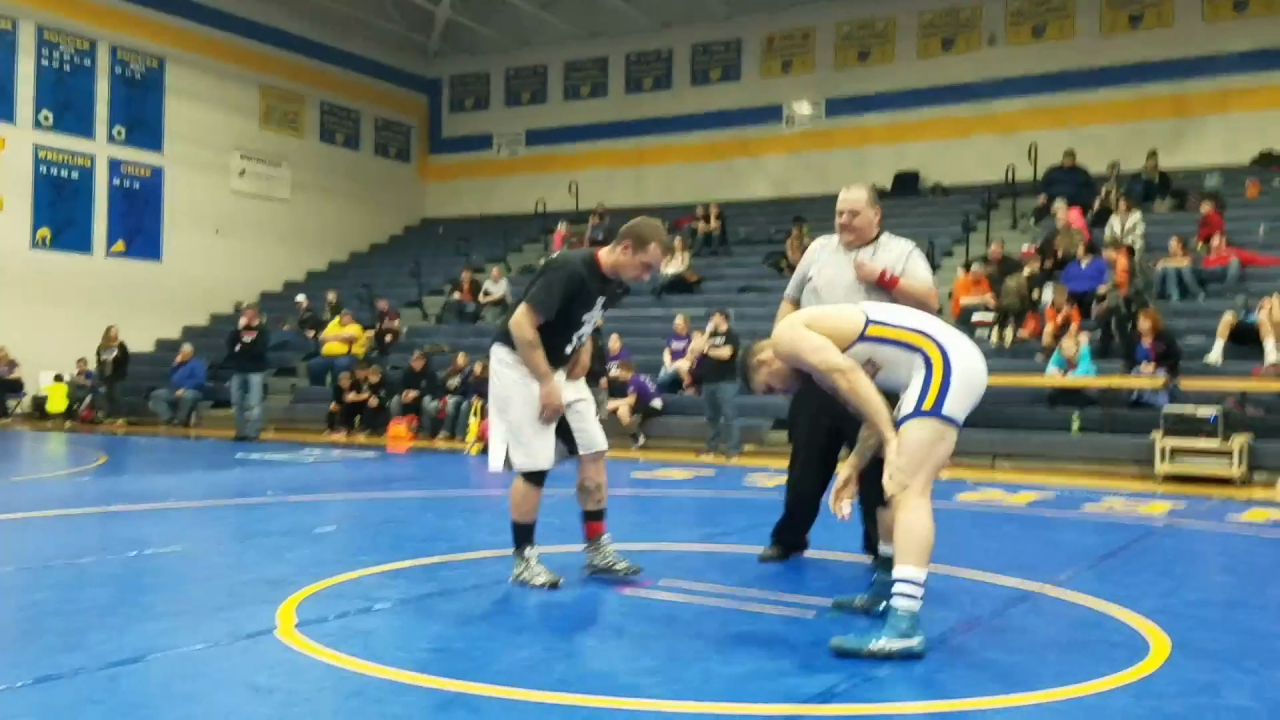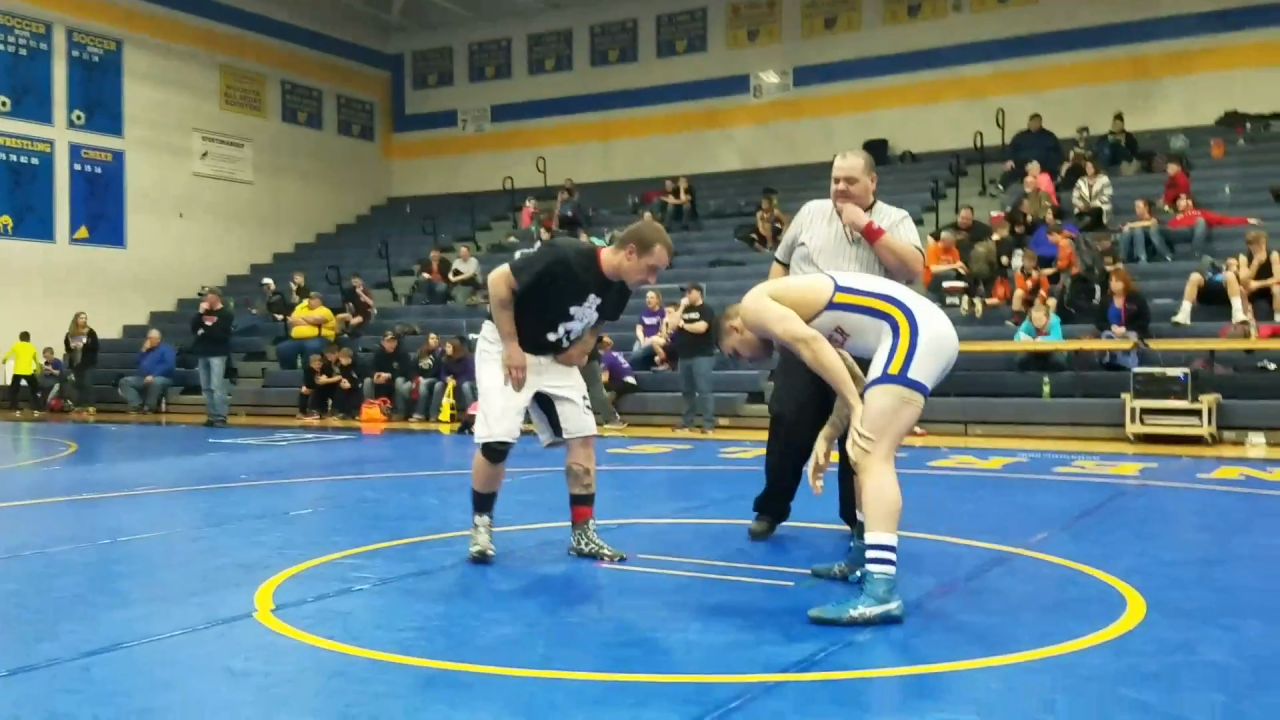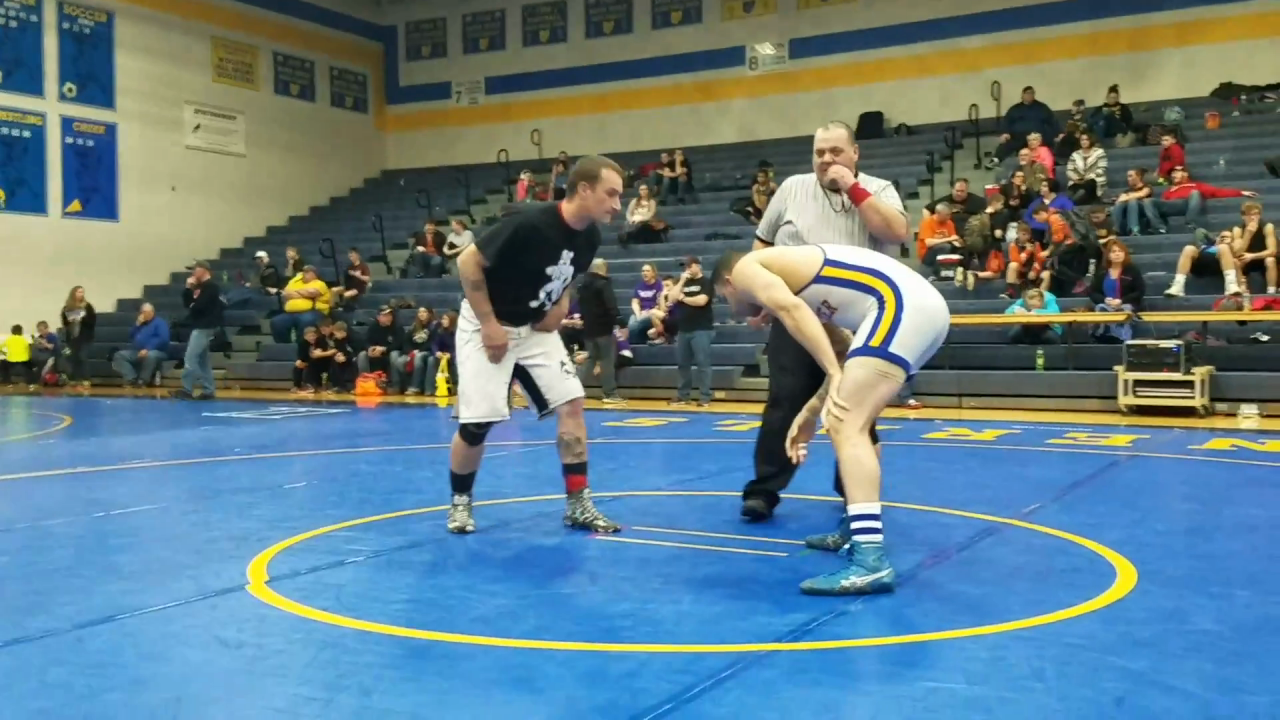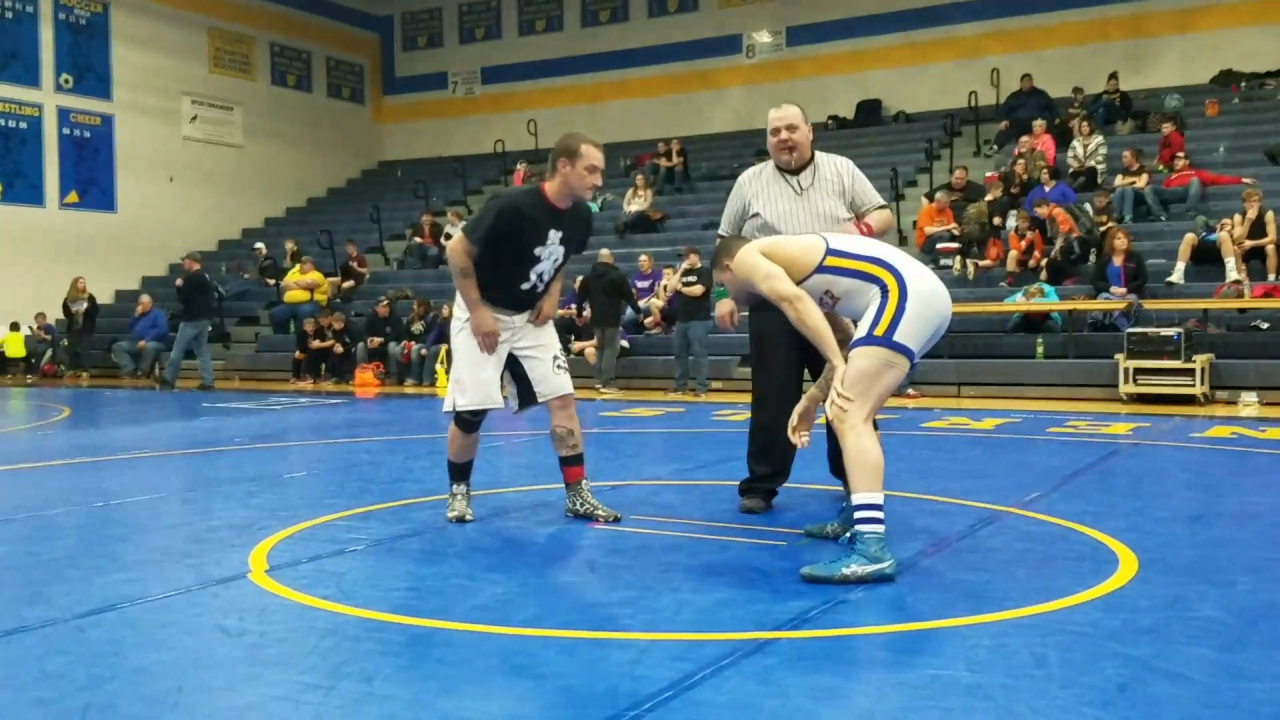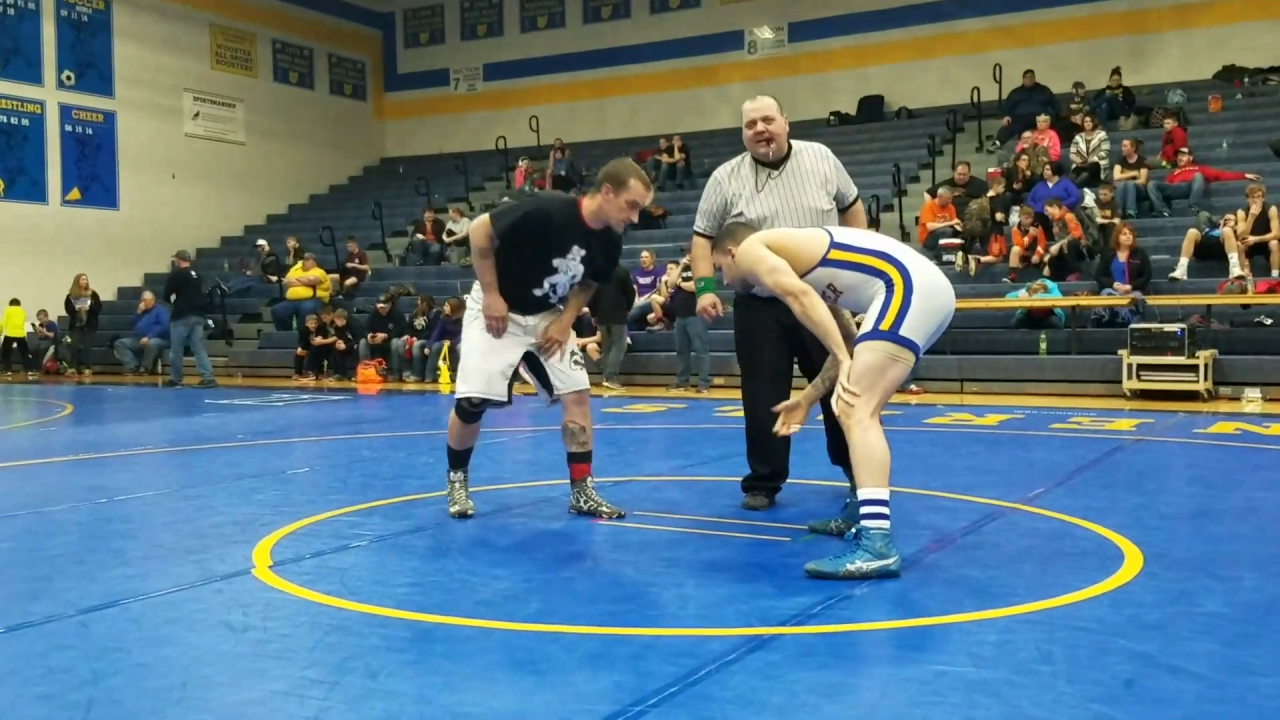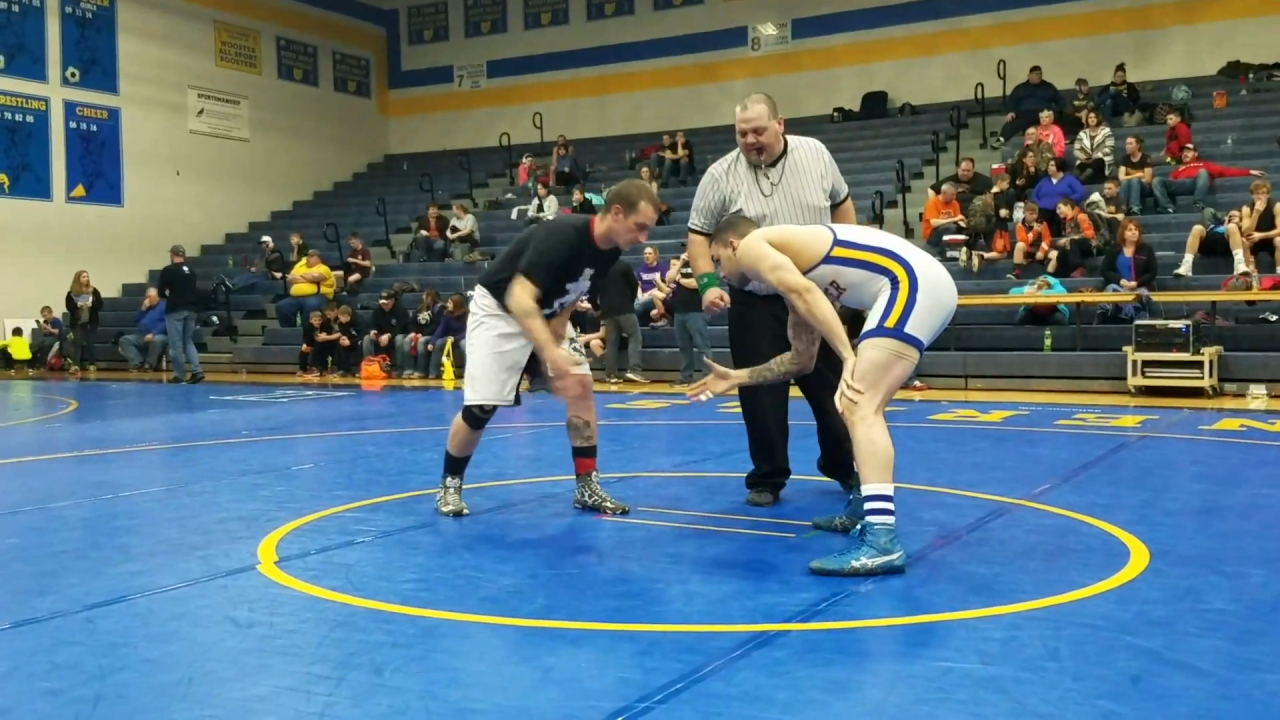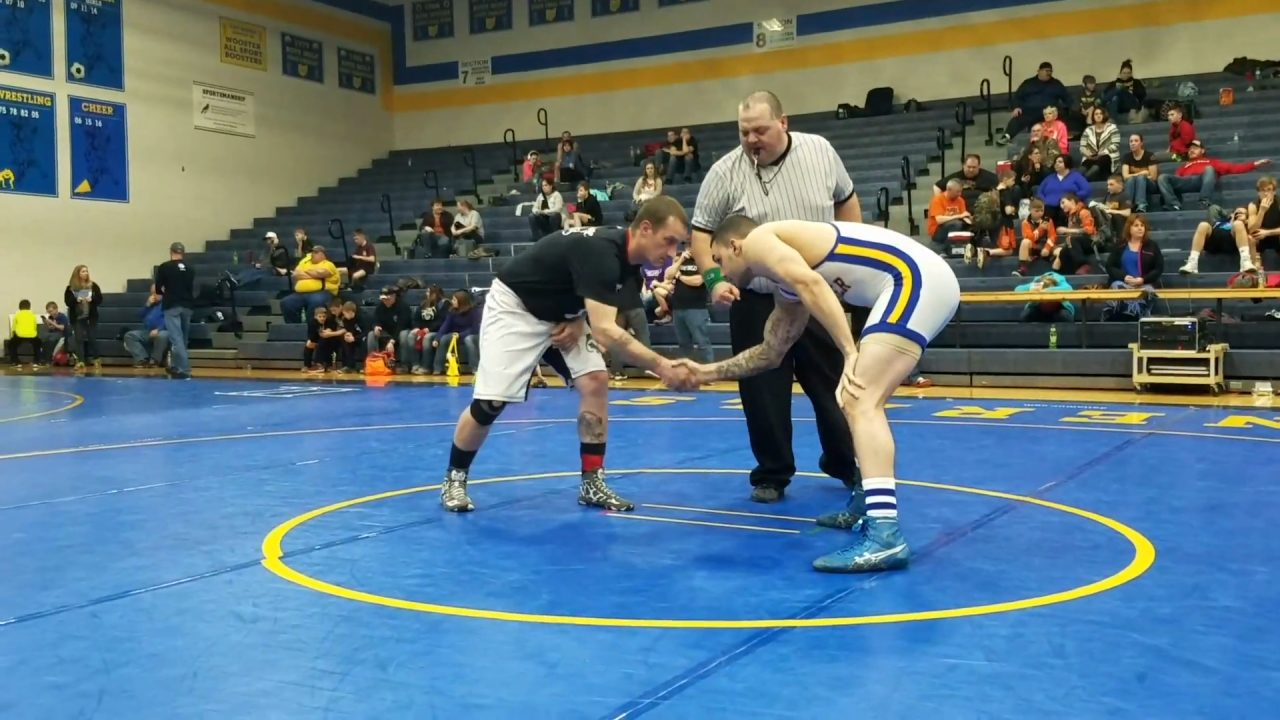
dt=0.3s
person 1, frame 1
left shoulder: (901, 251)
right shoulder: (819, 249)
left elbow: (930, 300)
right elbow: (790, 302)
left wrist: (884, 276)
right hip: (817, 378)
left knee: (877, 465)
right knee: (806, 461)
left ankle: (884, 548)
right ankle: (789, 536)
person 1, frame 2
left shoulder: (894, 220)
right shoulder: (810, 212)
left elbow: (912, 268)
right elbow: (781, 265)
left wrist: (868, 227)
right knee: (789, 420)
left ankle: (860, 518)
right ankle: (771, 506)
person 1, frame 3
left shoulder: (878, 190)
right shoulder: (792, 189)
left elbow: (896, 232)
right elbow: (762, 243)
left wrist: (853, 188)
right knee: (785, 402)
right ankle: (763, 490)
person 1, frame 4
left shoulder: (841, 170)
right shoulder: (750, 182)
left elbow: (883, 217)
right elbow: (727, 241)
left wrist: (862, 232)
right wrist: (724, 293)
right hip: (772, 311)
right knee: (772, 399)
right ankle: (761, 485)
person 1, frame 5
left shoulder: (820, 158)
right shoulder: (726, 178)
left elbow: (852, 207)
right elbow: (703, 238)
right wrist: (705, 287)
right hip: (758, 307)
right knee: (763, 398)
left ankle: (857, 469)
right ankle: (763, 482)
person 1, frame 6
left shoulder: (815, 154)
right shoulder: (721, 175)
left elbow: (841, 205)
right elbow: (699, 235)
right wrist: (708, 283)
right hip: (754, 305)
left knee: (830, 388)
right knee: (762, 395)
left ankle: (845, 467)
right ankle: (767, 478)
person 1, frame 7
left shoulder: (820, 151)
right shoulder: (725, 172)
left elbow: (846, 201)
right elbow: (701, 231)
right wrist: (714, 278)
right hip: (756, 303)
left knee: (832, 386)
right knee: (764, 393)
left ankle: (847, 465)
right ankle: (771, 474)
person 2, frame 1
left shoulder: (613, 280)
right shoulder: (570, 270)
right elbow: (521, 323)
left wrist: (584, 348)
right wrist: (546, 384)
left hip: (560, 367)
right hip: (519, 365)
left knee: (593, 452)
right knee: (533, 466)
left ankle: (598, 549)
right ankle: (524, 560)
person 2, frame 2
left shoulder: (620, 289)
right shoulder: (563, 257)
right elbow: (499, 281)
left wrist: (583, 345)
right wrist: (512, 345)
left hip: (555, 358)
right hip: (507, 346)
left knee: (583, 437)
right knee: (497, 441)
left ankle: (583, 534)
right ankle: (481, 524)
person 2, frame 3
left shoulder: (590, 236)
right shoulder: (528, 223)
right elbow: (468, 262)
left wrist: (561, 305)
right wrist: (489, 324)
left hip: (535, 328)
right hip: (486, 326)
left knee: (571, 404)
right knee: (477, 422)
left ankle: (579, 503)
right ankle: (460, 501)
person 2, frame 4
left shoulder: (581, 216)
right shoulder: (512, 205)
right elbow: (457, 251)
left wrist: (553, 294)
right wrist: (478, 312)
left hip: (531, 317)
right hip: (484, 315)
left knee: (562, 398)
right knee: (470, 410)
left ankle: (578, 495)
right ankle: (458, 491)
person 2, frame 5
left shoulder: (610, 242)
right shoulder: (544, 210)
right elbow: (480, 231)
left wrist: (566, 319)
right wrist: (492, 296)
left hip: (546, 318)
right hip: (498, 312)
left knee: (577, 394)
right knee: (472, 402)
left ankle: (583, 492)
right ankle: (457, 478)
person 2, frame 6
left shoulder: (610, 249)
right shoulder: (561, 235)
right elbow: (518, 300)
left wrist: (560, 319)
right wrist: (550, 352)
left hip: (546, 314)
right hip: (499, 310)
left knee: (580, 384)
right knee: (480, 406)
left ankle: (587, 488)
right ankle: (450, 484)
person 2, frame 7
left shoulder: (631, 258)
right shoulder: (600, 251)
right elbow: (604, 331)
left wrist: (576, 321)
right wrist: (661, 367)
left hip: (558, 313)
right hip: (513, 307)
left knee: (595, 381)
right knee: (491, 402)
left ankle: (592, 484)
right ankle: (455, 477)
person 3, frame 1
left shoulder: (785, 335)
right shoulder: (818, 359)
left elbow: (846, 372)
right elbow: (876, 413)
left wrist: (892, 441)
right wrist: (853, 467)
left hip: (944, 363)
right hip: (958, 361)
left knee: (907, 491)
right knee: (901, 485)
left ankle: (904, 628)
right ankle: (888, 590)
person 3, frame 2
left shoulder: (752, 305)
right shoulder: (786, 307)
left elbow: (809, 341)
right elbow: (853, 383)
left wrist: (857, 407)
right wrist: (826, 439)
left hip: (913, 330)
right hip: (932, 329)
left knee: (869, 455)
right knee: (869, 450)
left ankle: (880, 593)
right ankle: (865, 557)
person 3, frame 3
left shoulder: (745, 269)
right shoulder: (784, 271)
left elbow: (792, 310)
right elbow: (844, 354)
left wrist: (836, 378)
right wrist: (810, 412)
left hip: (900, 304)
right hip: (926, 304)
left knee: (844, 426)
right knee: (853, 422)
left ankle: (870, 561)
right ankle: (858, 530)
person 3, frame 4
left shoulder: (746, 258)
right shoulder: (783, 257)
left elbow: (794, 301)
right elbow: (844, 342)
left wrist: (840, 367)
right wrist: (812, 400)
left hip: (903, 293)
right hip: (926, 292)
left knee: (848, 417)
right knee: (855, 412)
left ankle: (872, 550)
right ankle: (858, 518)
person 3, frame 5
left shoulder: (749, 249)
right shoulder: (785, 252)
left elbow: (800, 295)
right elbow: (846, 341)
left wrist: (845, 361)
right wrist: (807, 399)
left hip: (907, 287)
right hip: (929, 286)
left knee: (855, 412)
right knee: (860, 408)
left ankle: (877, 545)
right ankle: (863, 513)
person 3, frame 6
left shoulder: (750, 246)
left elbow: (806, 291)
right elbow: (803, 358)
left wrist: (849, 359)
right wrist: (737, 378)
left hip: (911, 282)
right hip: (928, 282)
left knee: (857, 407)
right knee: (864, 404)
left ankle: (882, 542)
right ankle: (867, 507)
person 3, frame 7
left shoulder: (757, 241)
right shoulder: (788, 290)
left elbow: (811, 282)
right elbow: (771, 352)
left wrist: (850, 354)
right wrist: (710, 372)
left hip: (912, 278)
right hip: (930, 280)
left knee: (859, 402)
right knee: (864, 400)
left ankle: (884, 537)
right ankle: (869, 504)
